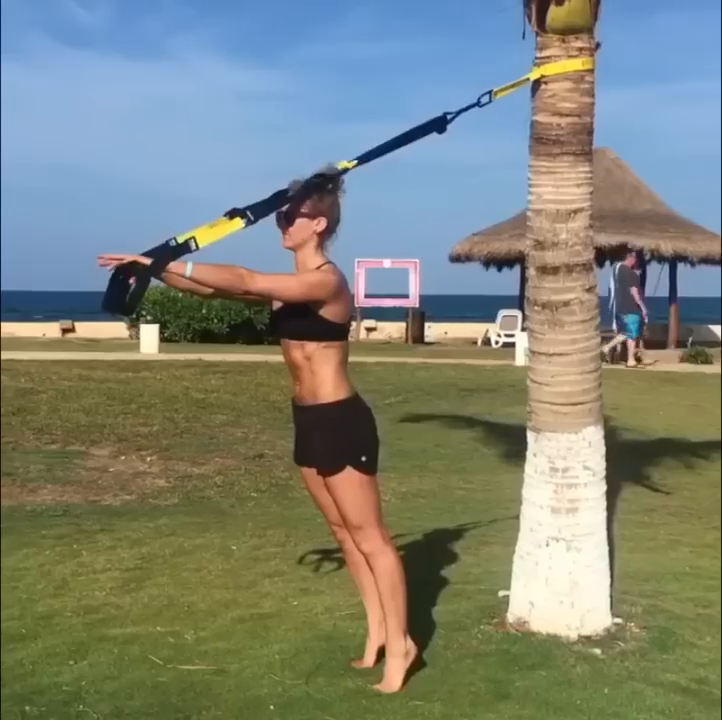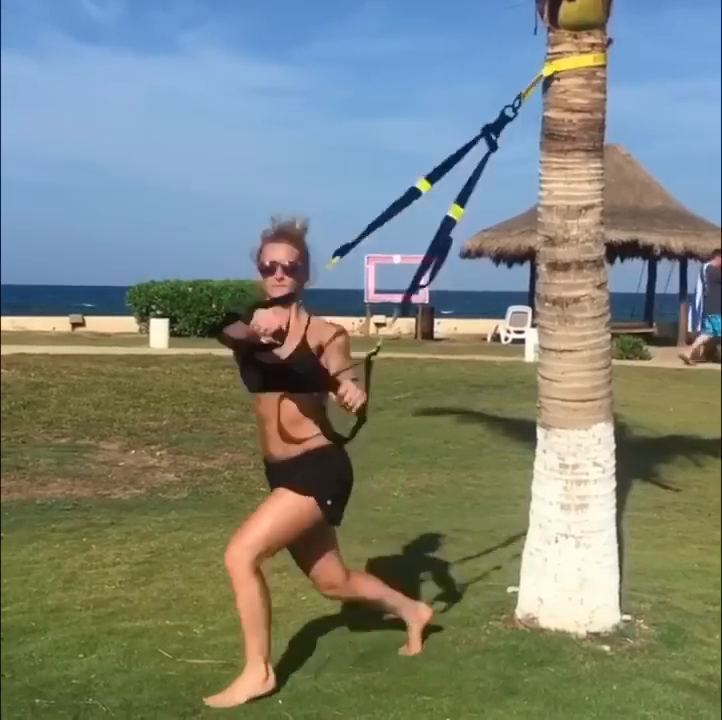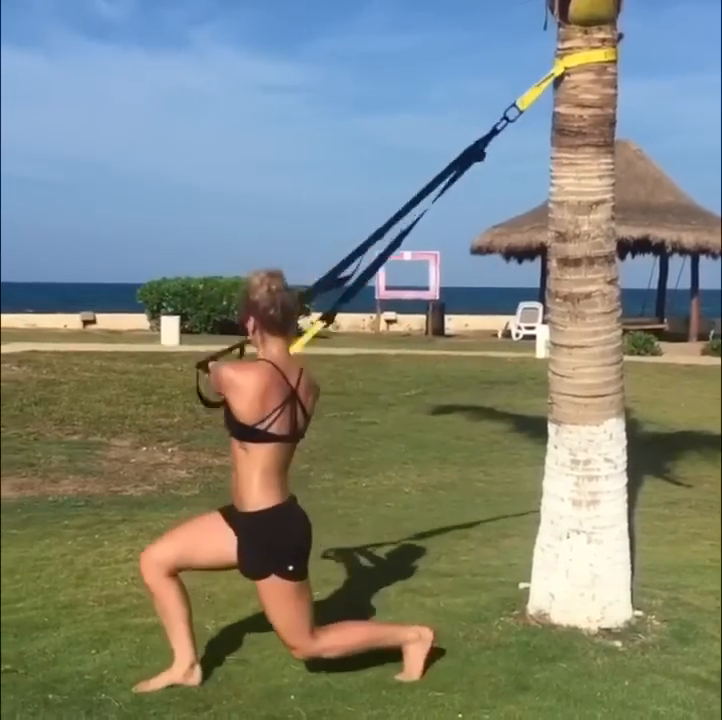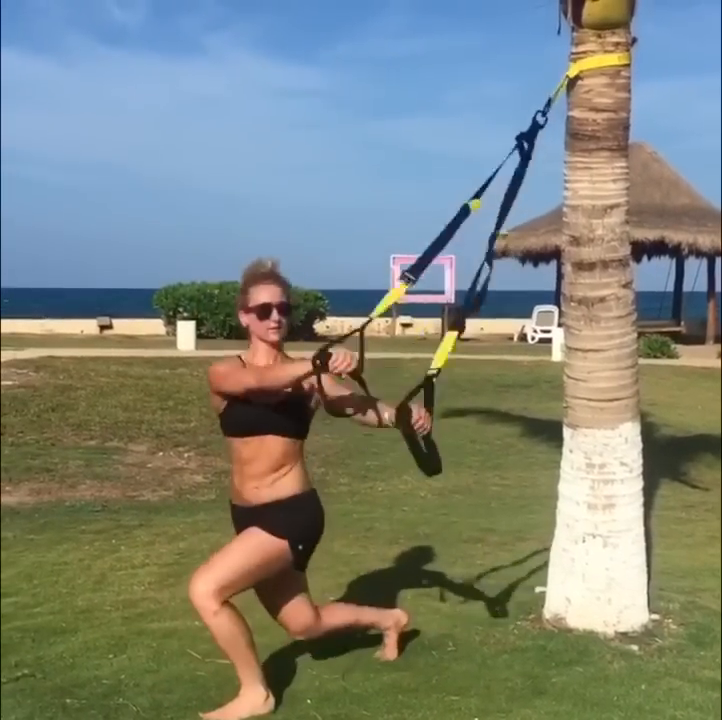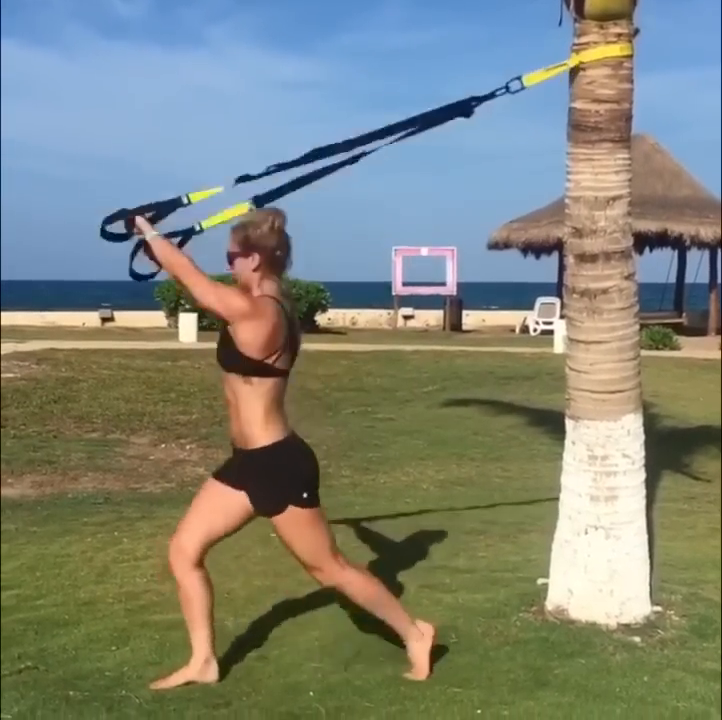
dt=1s
person 1, frame 1
left shoulder: (327, 282)
right shoulder: (287, 285)
left elbow: (246, 282)
right elbow: (216, 288)
left wrist: (166, 261)
right wrist: (155, 267)
left hip: (341, 422)
right hip: (309, 422)
left knee: (369, 537)
right knee: (345, 533)
left ankle: (400, 644)
right ankle: (378, 630)
person 1, frame 2
left shoulder: (323, 331)
right shoulder: (247, 329)
left elbow: (343, 375)
right elbow: (236, 335)
left wrist: (341, 372)
right wrist: (257, 327)
left hip: (320, 470)
right hip: (281, 475)
left knee: (241, 556)
right knee: (332, 580)
left ankle: (258, 672)
right ankle: (413, 613)
person 1, frame 3
left shoulder: (242, 377)
right shoulder: (305, 383)
left elbow: (214, 370)
left wrist: (220, 366)
left hip: (269, 529)
right hip: (256, 517)
left knee: (305, 644)
right knee: (154, 562)
left ankle: (413, 637)
right ankle: (186, 664)
person 1, frame 4
left shoulder: (310, 376)
right shoulder: (224, 376)
left elbow: (349, 405)
right elbow: (263, 385)
left wrist: (396, 414)
right wrist: (318, 368)
left hip: (292, 513)
right hip: (248, 516)
left knee: (205, 588)
right knee: (303, 625)
right ankle: (388, 620)
person 1, frame 5
left shoulder: (251, 312)
right shoulder: (264, 311)
left elbow: (188, 276)
right elbow: (201, 280)
left wrist: (148, 235)
right wrist: (162, 245)
left hip: (278, 466)
right hip: (249, 462)
left knee: (328, 571)
right knee: (182, 550)
left ankle: (414, 631)
right ankle: (202, 660)
